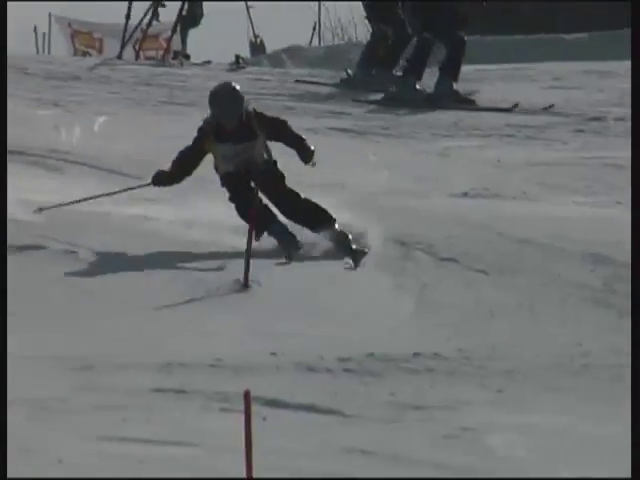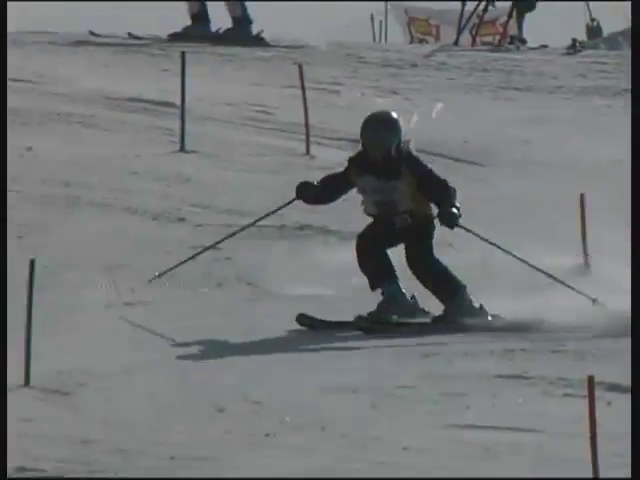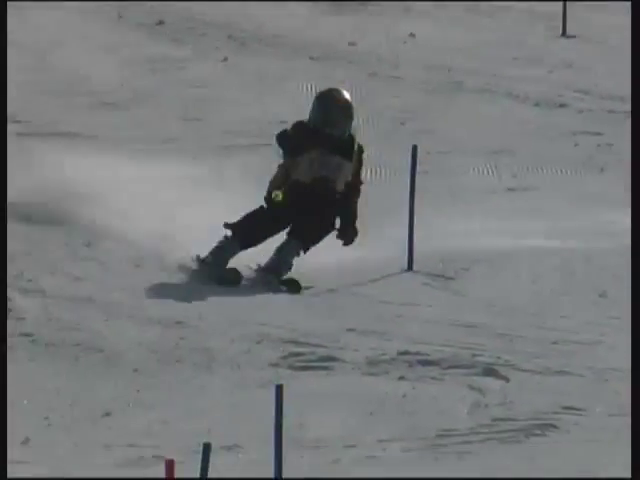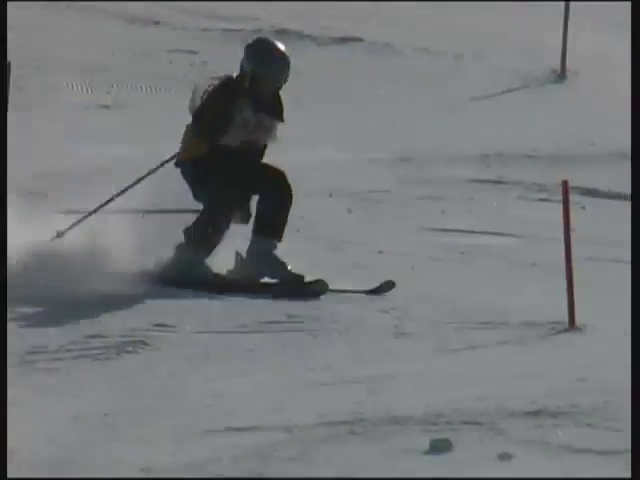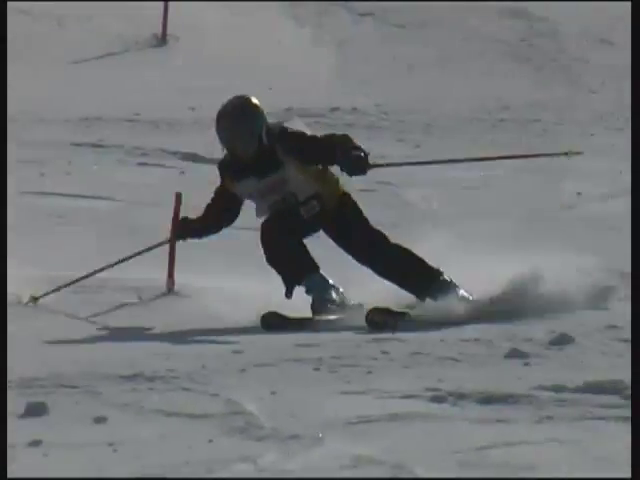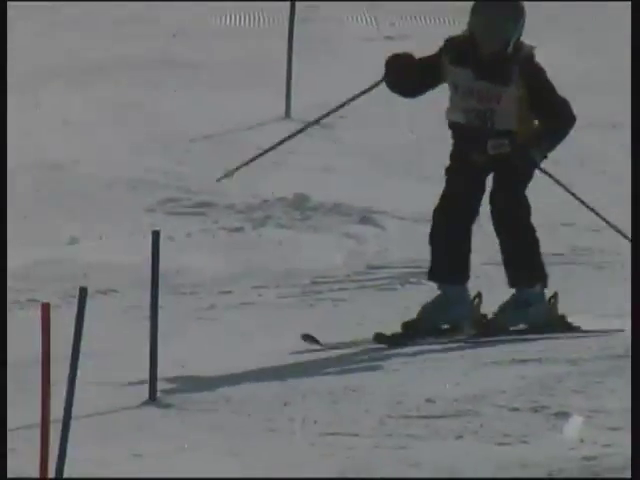
dt=0.7s
person 1, frame 1
left shoulder: (255, 122)
right shoulder: (208, 134)
left elbow: (280, 129)
right elbow: (188, 160)
left wrist: (302, 147)
right wrist: (168, 176)
left hip: (261, 167)
right hip: (232, 175)
left knee: (288, 200)
right knee: (244, 199)
left ankle: (335, 233)
right ankle: (284, 236)
person 1, frame 2
left shoulder: (407, 163)
right shoulder: (358, 167)
left elbow: (436, 186)
right elbow: (331, 188)
left wrist: (448, 208)
right wrist: (310, 191)
left hip: (416, 219)
right hip: (386, 221)
left knee: (421, 259)
right knee: (366, 244)
left ankle: (462, 304)
right ankle: (397, 301)
person 1, frame 3
left shoulder: (352, 150)
right shoulder: (303, 133)
left elbow: (352, 186)
right elbow: (285, 142)
left wrist: (349, 221)
right wrist: (314, 142)
left hip: (319, 205)
right hip: (289, 194)
left knee: (325, 218)
right knee: (273, 217)
left ankle: (279, 263)
right ankle: (218, 257)
person 1, frame 4
left shoulder: (271, 105)
right shoulder: (228, 92)
left elbow: (255, 149)
right elbow: (204, 125)
left wrist: (244, 199)
left hip: (236, 159)
right hip: (201, 159)
left knee: (278, 187)
right knee: (224, 200)
left ankle: (260, 256)
right ankle: (189, 258)
person 1, frame 5
left shoulder: (287, 143)
right shoulder: (233, 173)
left elbow: (334, 146)
right elbow: (222, 212)
left wrist: (352, 157)
right wrist: (194, 227)
left hip: (329, 203)
right hip: (291, 217)
left knee: (369, 247)
right knee: (274, 236)
left ankle: (442, 288)
right ankle: (325, 295)
person 1, frame 6
left shoulder: (523, 68)
right shoulder: (455, 54)
left elbow: (561, 116)
right elbow: (413, 82)
left wrist: (535, 148)
right wrist: (400, 71)
left hip: (512, 150)
right hip: (468, 148)
left knee: (507, 212)
right knee: (451, 215)
left ankle: (531, 297)
right ankle: (453, 298)
